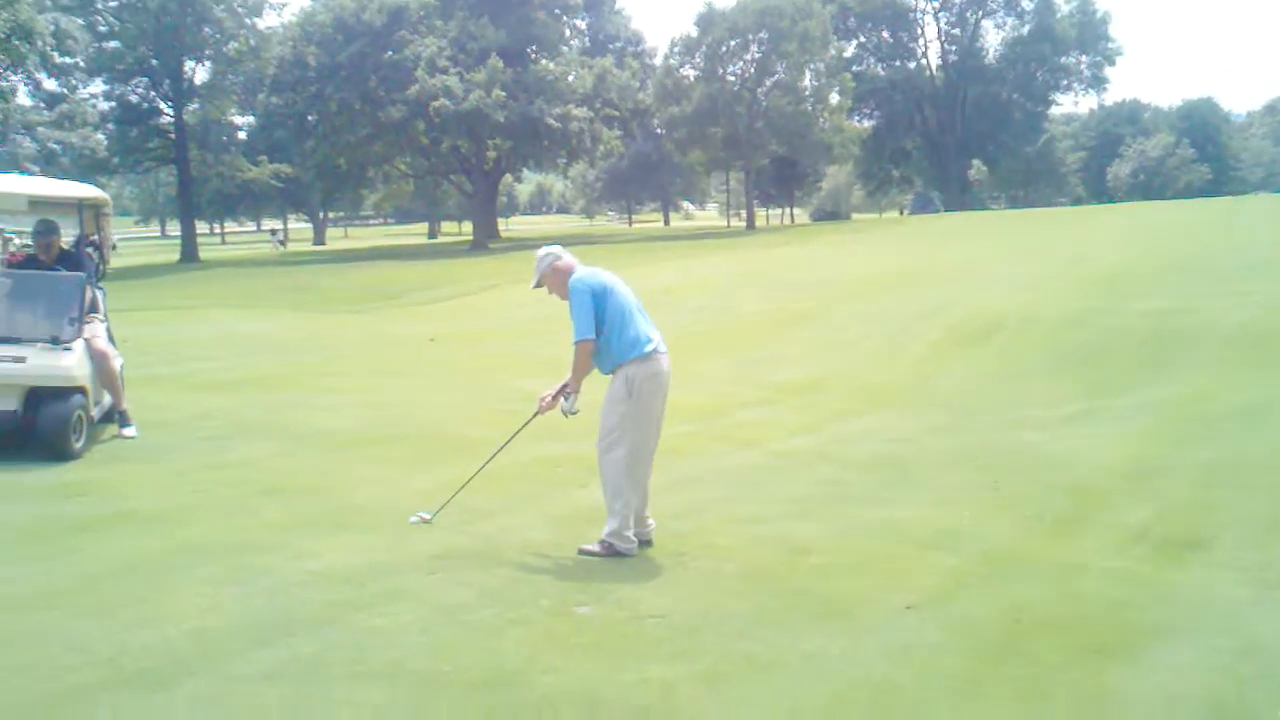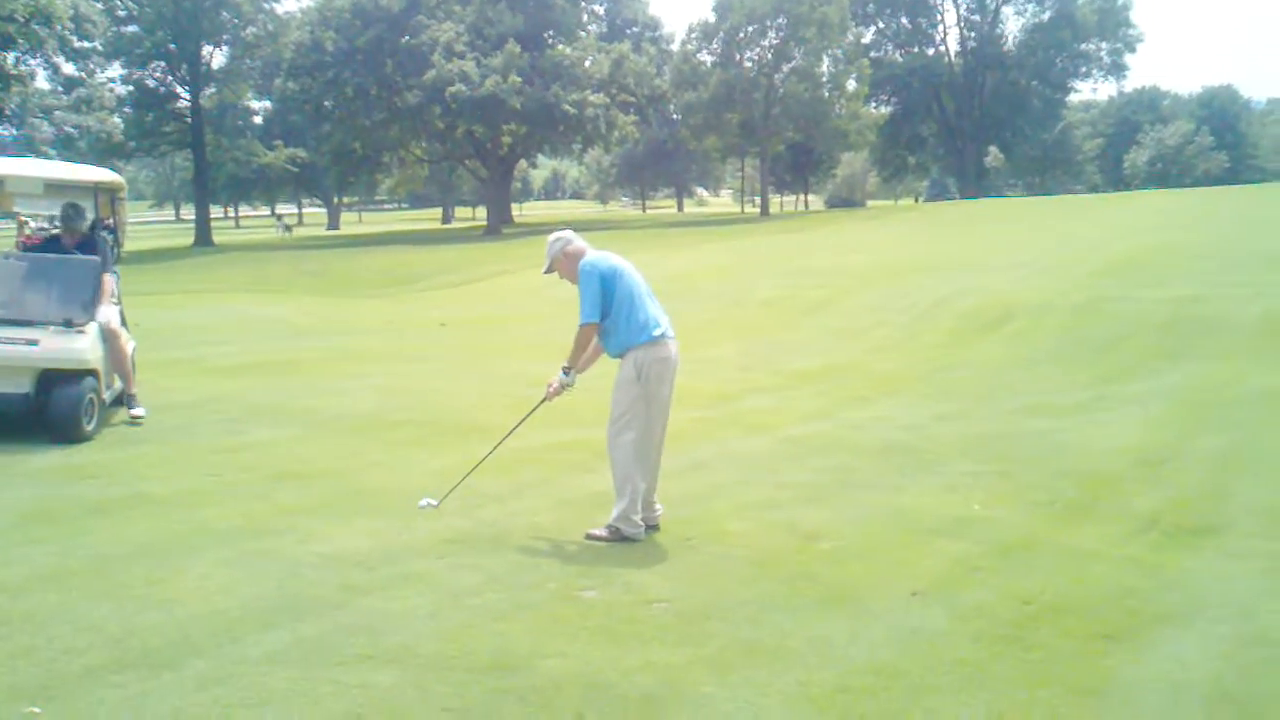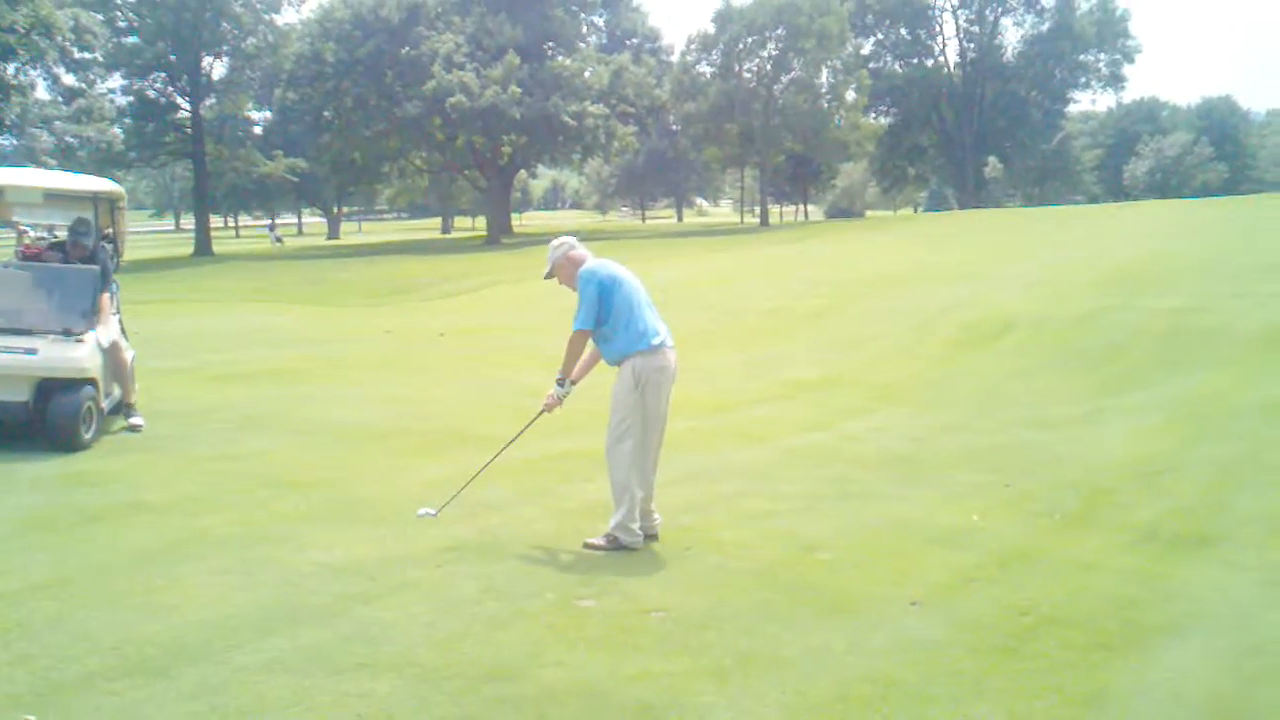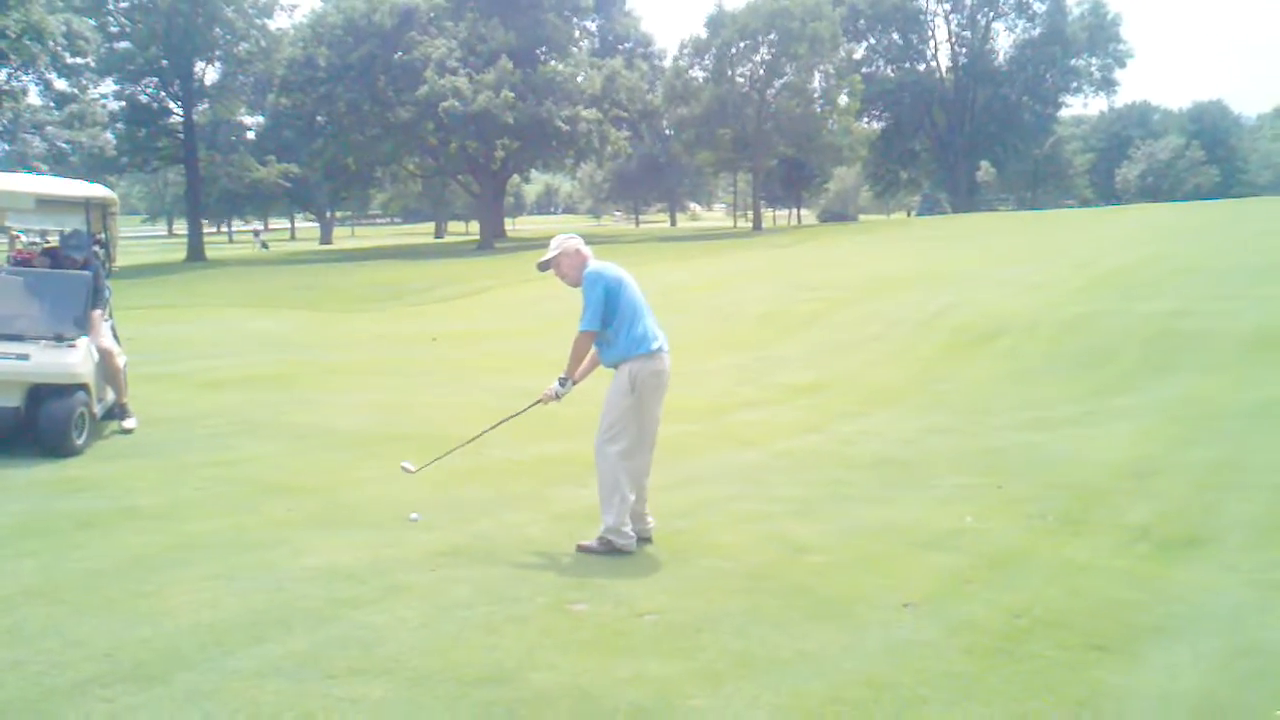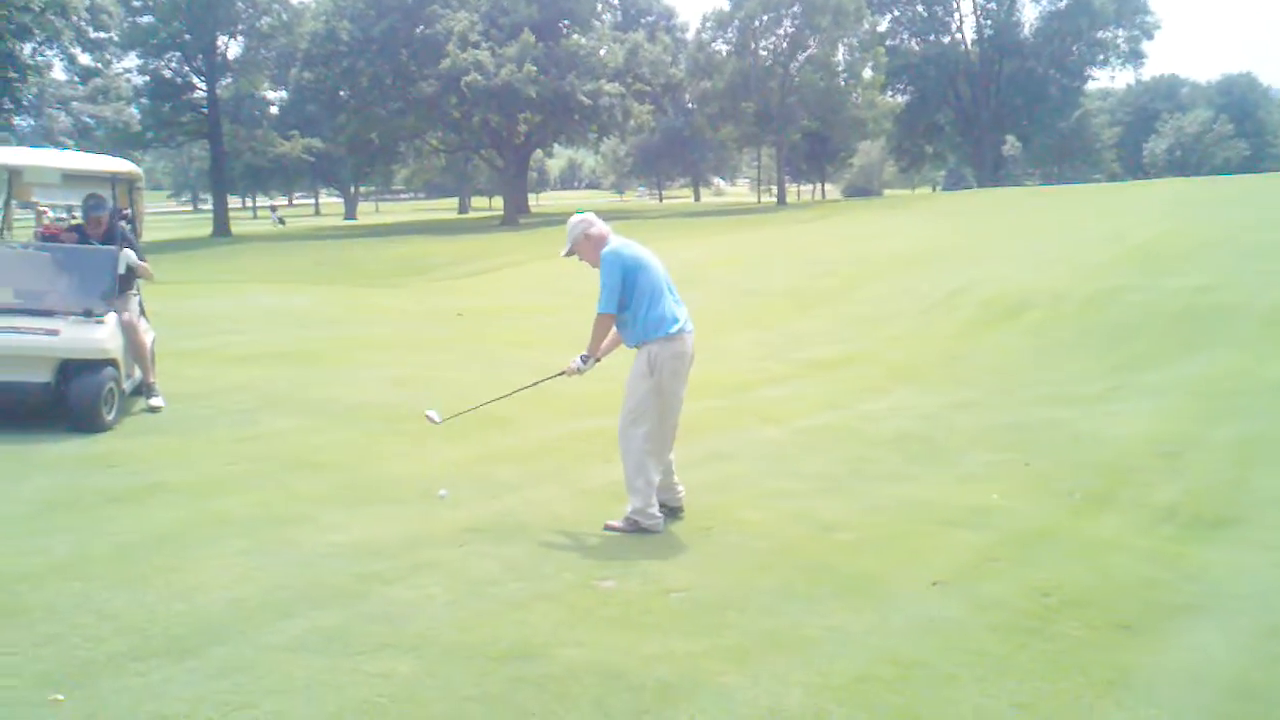
dt=0.5s
person 1, frame 1
left shoulder: (579, 283)
right shoulder: (596, 279)
left elbow: (585, 345)
right elbow: (597, 348)
left wrist: (572, 392)
right wrist: (561, 388)
left hip: (636, 371)
right hip: (652, 364)
left knee: (615, 452)
right knee: (633, 453)
left ankle: (621, 538)
right ankle: (638, 528)
person 1, frame 2
left shoulder: (589, 266)
right shoulder: (607, 263)
left elbow: (589, 328)
right elbow: (605, 334)
left wrist: (568, 371)
right wrist: (572, 374)
left hip: (643, 355)
right hip: (661, 350)
left knee: (625, 438)
right knee: (645, 437)
left ankle: (627, 523)
right ankle: (646, 513)
person 1, frame 3
left shoulder: (589, 273)
right shoulder: (608, 272)
left elbow: (580, 335)
right elbow: (601, 341)
left wrist: (561, 383)
right wrist: (571, 382)
left hip: (641, 364)
right hip: (659, 358)
left knee: (623, 447)
right knee: (642, 446)
left ankle: (626, 532)
right ankle: (645, 522)
person 1, frame 4
left shoulder: (595, 274)
right shoulder: (606, 275)
left elbow: (587, 336)
right elbow: (604, 343)
left wrist: (564, 381)
right wrist: (572, 382)
left hip: (637, 367)
right hip: (651, 363)
left knee: (612, 449)
right knee: (633, 450)
left ankle: (618, 535)
right ankle: (638, 525)
person 1, frame 5
left shoulder: (612, 254)
right shoulder: (630, 251)
left elbow: (606, 316)
left wrist: (587, 358)
right wrist: (597, 355)
left hip: (659, 348)
right hip: (677, 342)
left knee: (636, 431)
right knee: (656, 428)
left ankle: (645, 515)
right ankle: (669, 498)
person 2, frame 1
left shoulder: (77, 259)
right shoulder: (27, 265)
left elbow: (85, 292)
left hip: (84, 318)
left knee: (100, 351)
left ankle: (122, 412)
person 2, frame 2
left shoulder: (96, 244)
right shoulder: (47, 245)
left elbow: (106, 276)
left wrist: (104, 305)
left hip: (95, 303)
left knee: (112, 329)
left ankle: (131, 395)
person 2, frame 3
left shoulder: (99, 257)
right shoulder: (54, 250)
left elbow: (104, 294)
left wrist: (102, 326)
right wrist: (47, 262)
left hip: (94, 313)
left knee: (113, 343)
left ankle: (129, 405)
person 2, frame 4
left shoulder: (93, 269)
right shoulder: (49, 256)
left elbow: (97, 310)
left wrist: (92, 340)
left hip: (88, 321)
left knee: (105, 348)
left ankle: (123, 406)
person 2, frame 5
left shoulder: (121, 235)
right shoulder: (74, 233)
left elbow: (149, 274)
left wrist: (134, 262)
right wrist: (62, 243)
left hip: (119, 294)
left knee: (130, 323)
left ankle: (150, 385)
